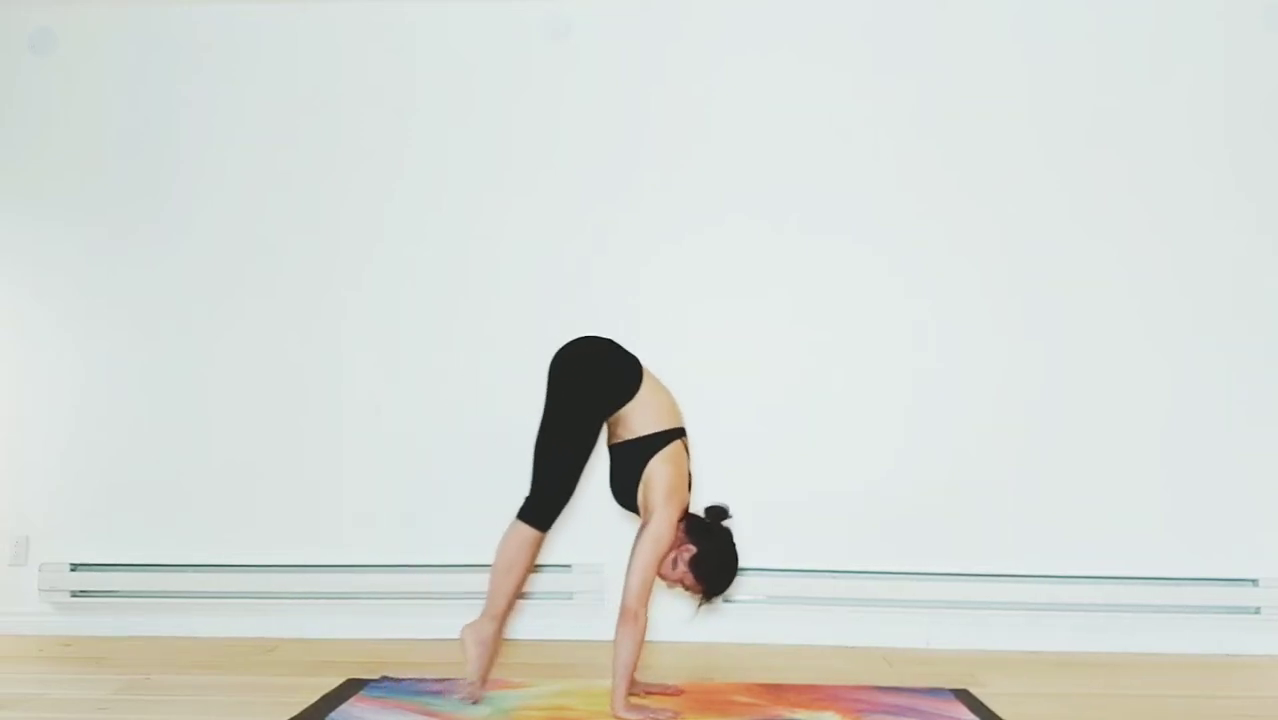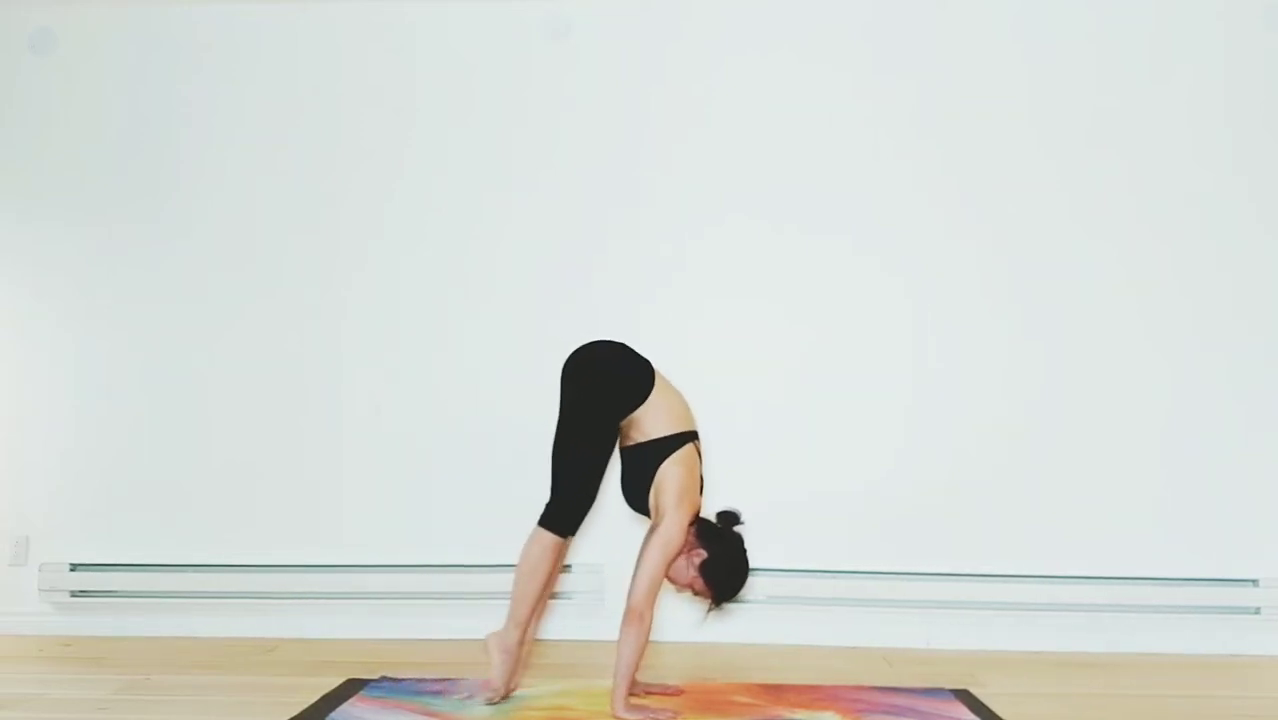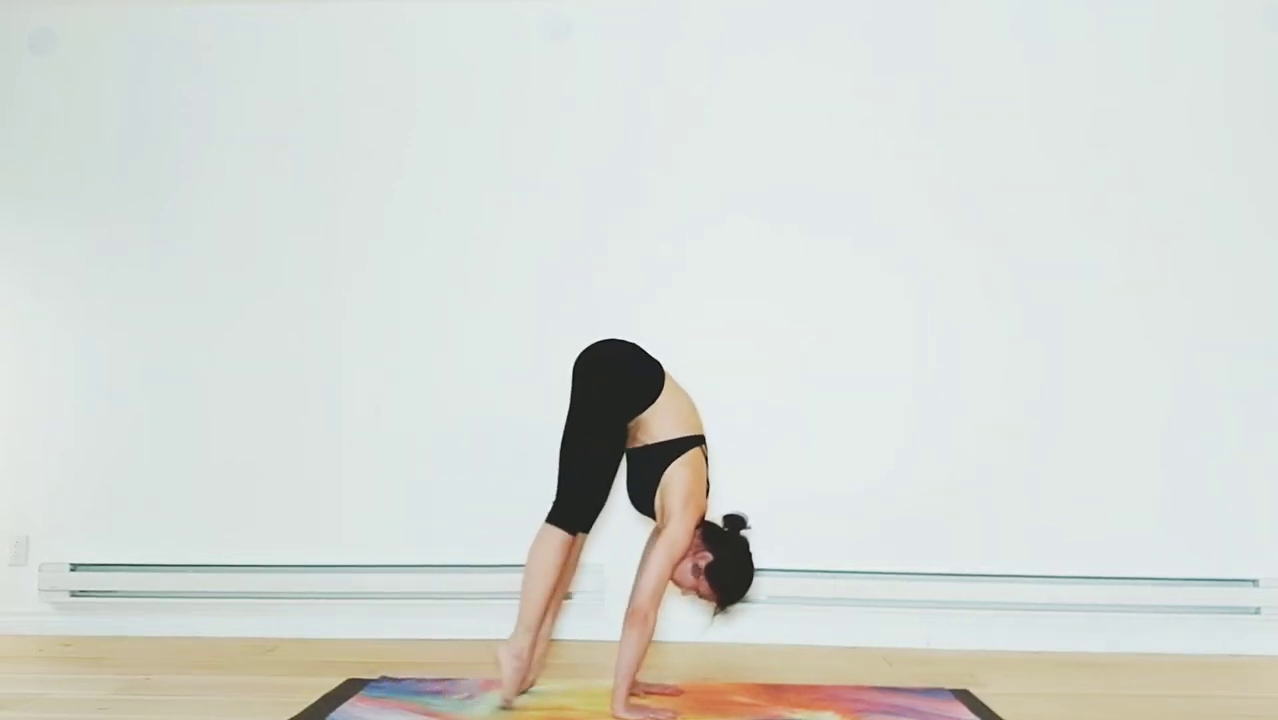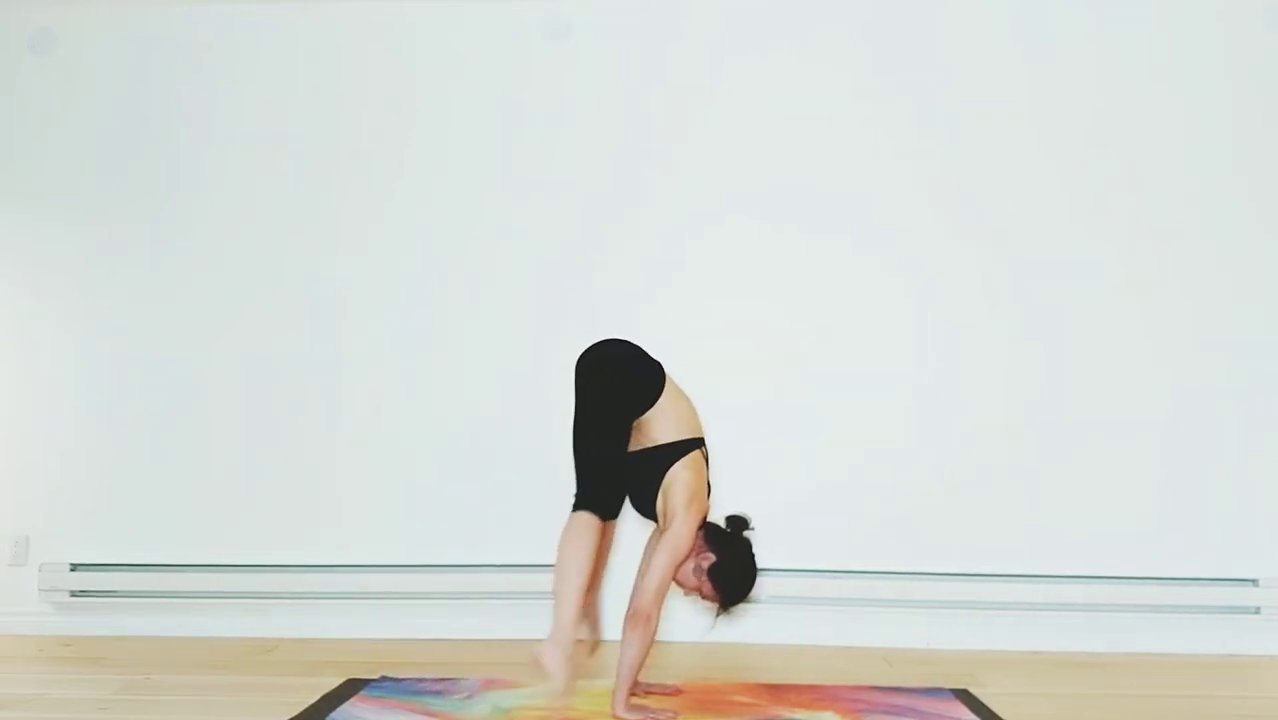
dt=0.2s
person 1, frame 1
left shoulder: (666, 509)
right shoulder: (666, 513)
left elbow: (633, 605)
right elbow: (632, 609)
left wrist: (626, 682)
left hip: (599, 376)
right hip: (590, 370)
left knee: (545, 509)
right knee: (543, 507)
right ankle: (486, 628)
person 1, frame 2
left shoulder: (676, 511)
right shoulder: (677, 516)
left elbow: (638, 604)
right elbow: (638, 609)
left wrist: (627, 682)
left hip: (613, 381)
right hip: (602, 375)
left knee: (568, 519)
right knee: (562, 516)
left ankle: (520, 640)
right ankle: (510, 638)
person 1, frame 3
left shoulder: (679, 515)
right shoulder: (683, 519)
left elbow: (641, 606)
right elbow: (641, 610)
left wrist: (627, 682)
left hip: (622, 381)
left knee: (581, 517)
right knee: (571, 513)
left ankle: (537, 639)
right ankle: (522, 644)
person 1, frame 4
left shoulder: (685, 523)
right shoulder: (685, 520)
left elbow: (641, 604)
right elbow: (643, 611)
left wrist: (625, 682)
left hip: (621, 381)
right hip: (615, 372)
left knee: (608, 509)
right knee: (595, 503)
left ankle: (583, 613)
right ankle: (560, 638)
